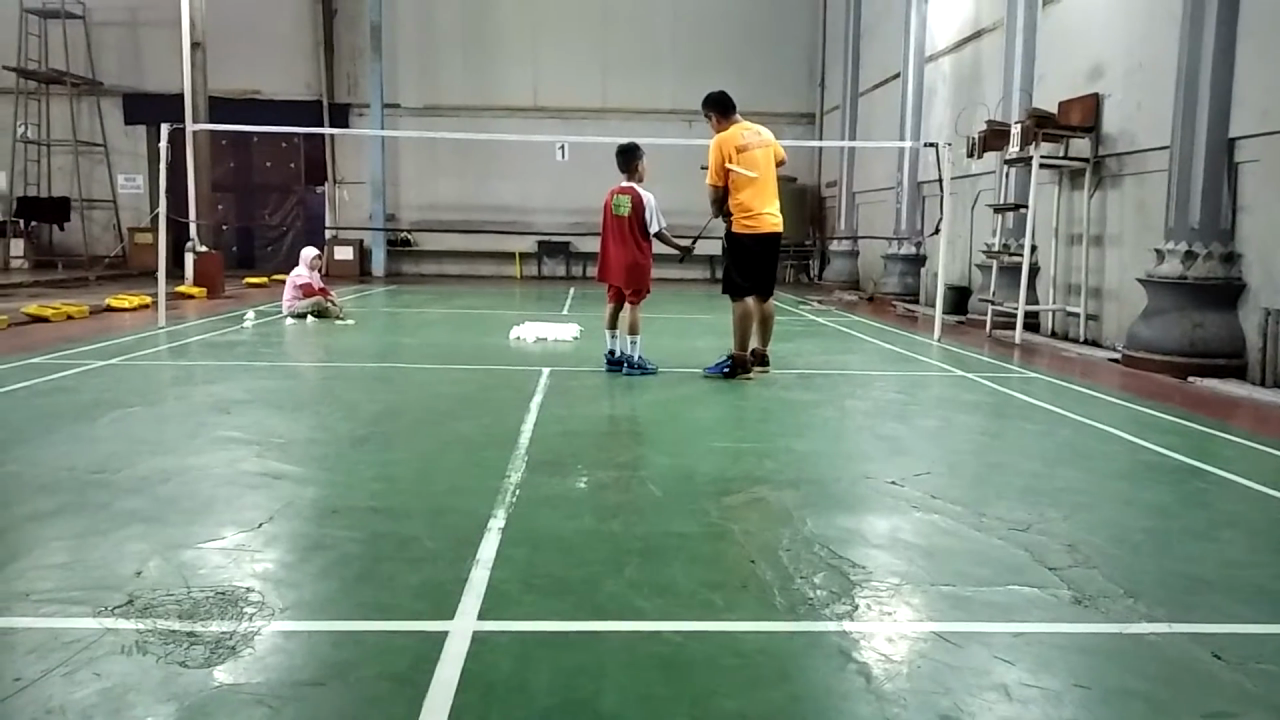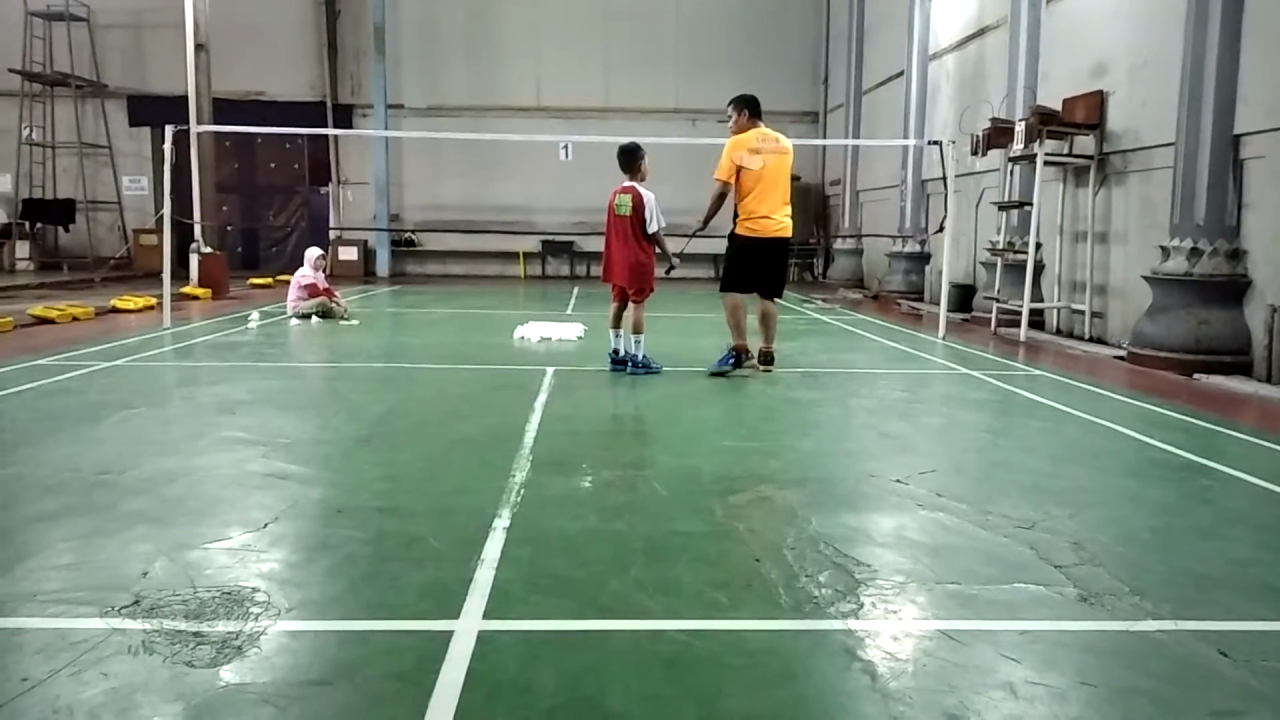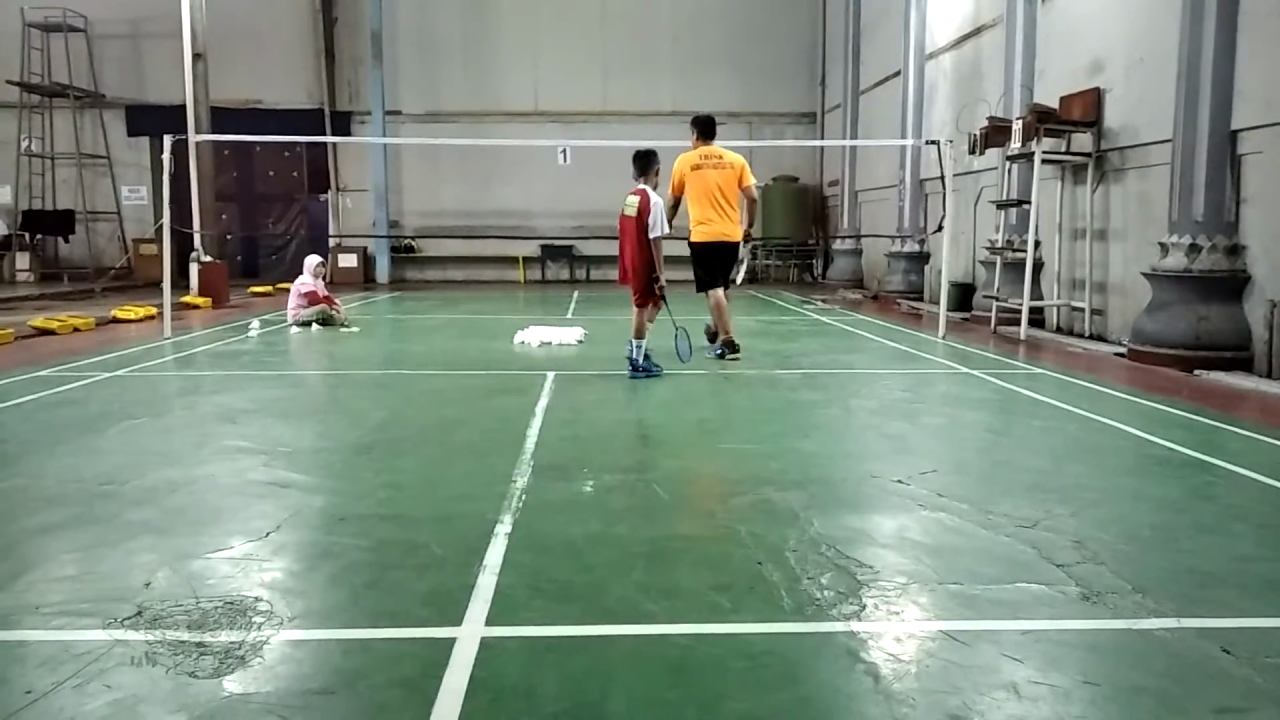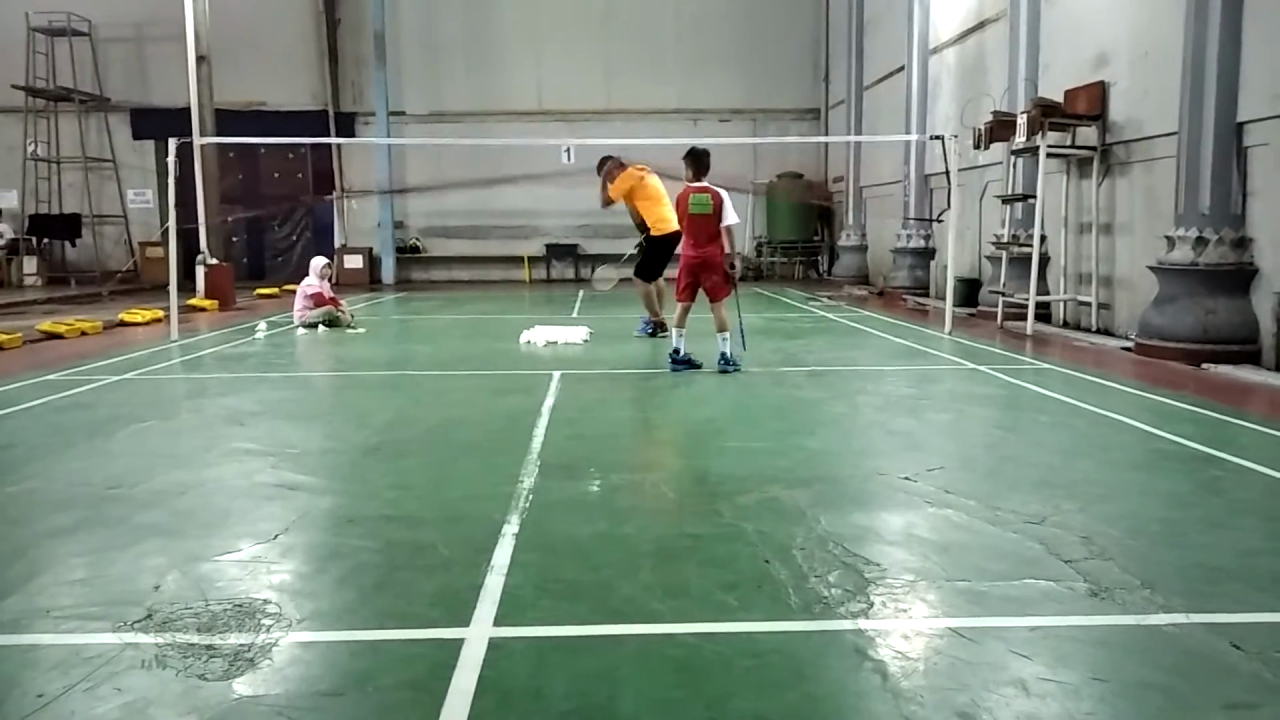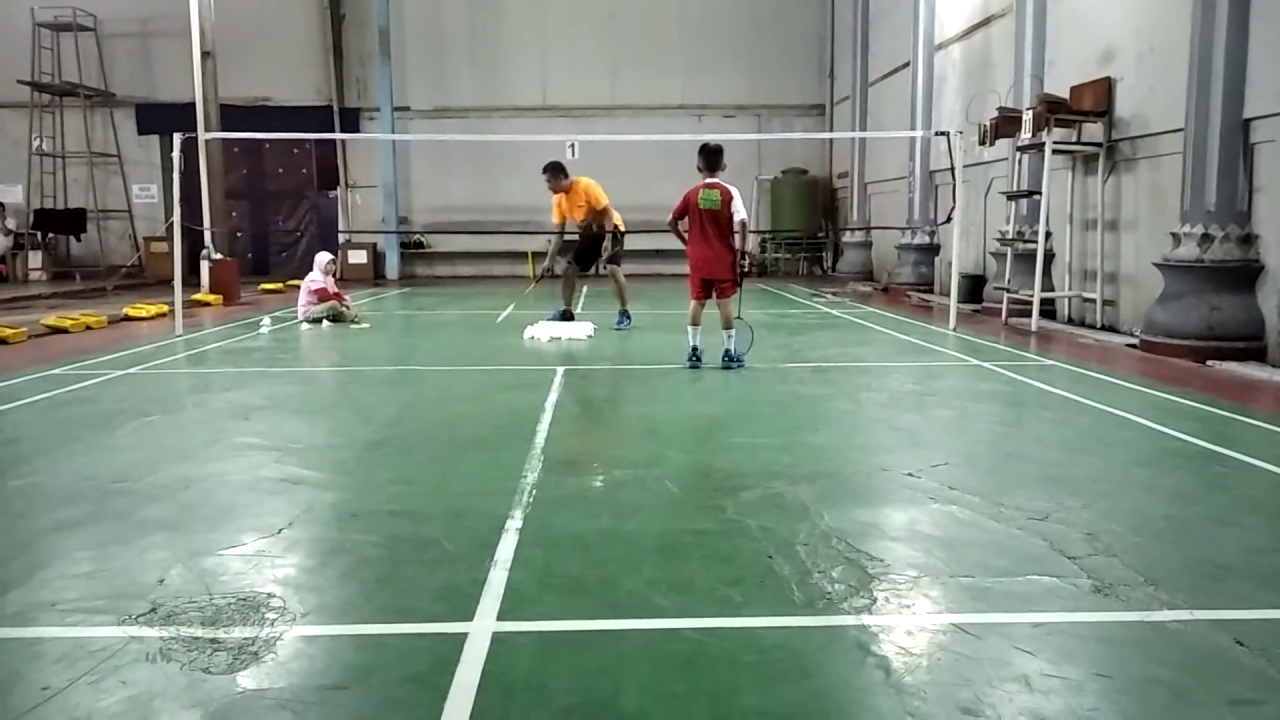
dt=1s
person 1, frame 1
left shoulder: (722, 141)
right shoulder: (764, 133)
left elbow: (716, 192)
right elbow: (781, 160)
left wrist: (718, 211)
left hip: (745, 227)
right hip: (772, 224)
left knee: (742, 294)
right knee: (763, 294)
left ankle: (740, 361)
right ankle: (761, 355)
person 1, frame 2
left shoulder: (738, 143)
right shoulder: (785, 144)
left elbow: (722, 190)
left wrist: (705, 221)
left hip: (750, 229)
right hip: (781, 230)
left knee: (733, 290)
right knee: (767, 294)
left ankle: (740, 351)
right ankle: (767, 353)
person 1, frame 3
left shoulder: (685, 161)
right shoulder: (736, 160)
left elbow: (673, 202)
right elbow: (752, 197)
right wrist: (749, 226)
left hip: (703, 235)
right hip: (731, 235)
left knee: (713, 289)
right knee: (721, 285)
left ankle: (728, 343)
right ankle: (716, 330)
person 1, frame 4
left shoulder: (628, 177)
right shoulder: (642, 172)
left elbow: (605, 202)
left wrist: (604, 177)
left hip: (660, 232)
right hip: (671, 228)
left knee: (640, 279)
right knee: (654, 275)
left ankle: (658, 324)
right ankle: (656, 317)
person 1, frame 5
left shoulder: (586, 186)
right shoulder: (558, 199)
left elbow: (607, 212)
right elbow: (558, 232)
left wrist: (608, 240)
right wrist: (550, 259)
left hip: (611, 230)
right hip: (588, 234)
left knee: (613, 269)
right knee: (570, 270)
left ankle: (624, 313)
right ankle: (566, 311)
person 2, frame 1
left shoulder: (611, 195)
right shoulder: (644, 197)
left elbow: (609, 230)
right elbow: (657, 232)
right wrist: (680, 248)
left hip: (614, 261)
right hip: (636, 262)
left knee: (614, 304)
right knee: (633, 306)
left ankle: (613, 354)
right ankle: (633, 359)
person 2, frame 2
left shoulder: (615, 194)
right shoulder: (645, 196)
left elbow: (614, 230)
right elbow: (654, 233)
right wrist: (670, 257)
left hip: (618, 261)
right hip: (638, 261)
left knee: (618, 304)
right knee: (637, 306)
left ankle: (617, 354)
right ankle: (637, 358)
person 2, frame 3
left shoulder: (629, 197)
right shoulder: (654, 200)
left elbow: (622, 230)
right elbow: (655, 240)
right wrist: (660, 274)
left hip: (631, 263)
right hip: (644, 265)
left knee: (653, 303)
right knee: (642, 309)
left ankle: (638, 349)
right ankle: (638, 363)
person 2, frame 4
left shoulder: (682, 196)
right shoulder: (719, 195)
right elbow: (728, 230)
right wrist: (732, 260)
left hip: (689, 258)
right hip: (713, 258)
left knee: (684, 304)
right knee: (718, 305)
left ankle: (677, 354)
right ankle: (725, 356)
person 2, frame 5
left shoulder: (692, 194)
right shoulder: (730, 192)
left elbow: (672, 222)
right elbow: (742, 223)
left wrist: (684, 240)
right wrist: (742, 251)
left hip: (698, 257)
right hip: (723, 257)
left knee: (697, 301)
right knee: (724, 303)
left ankle: (694, 351)
right ankle: (729, 353)
